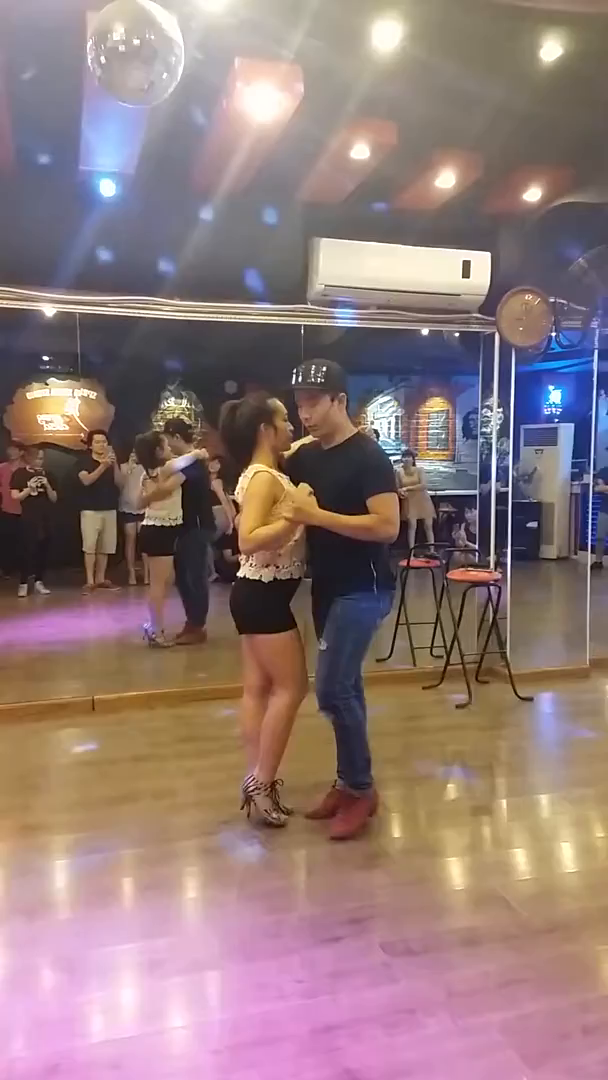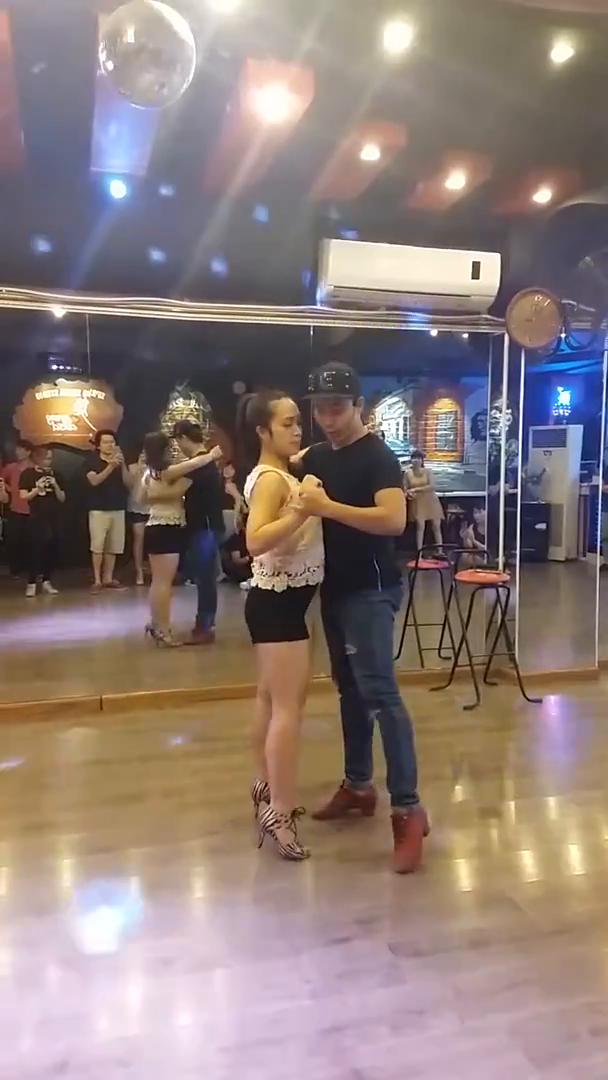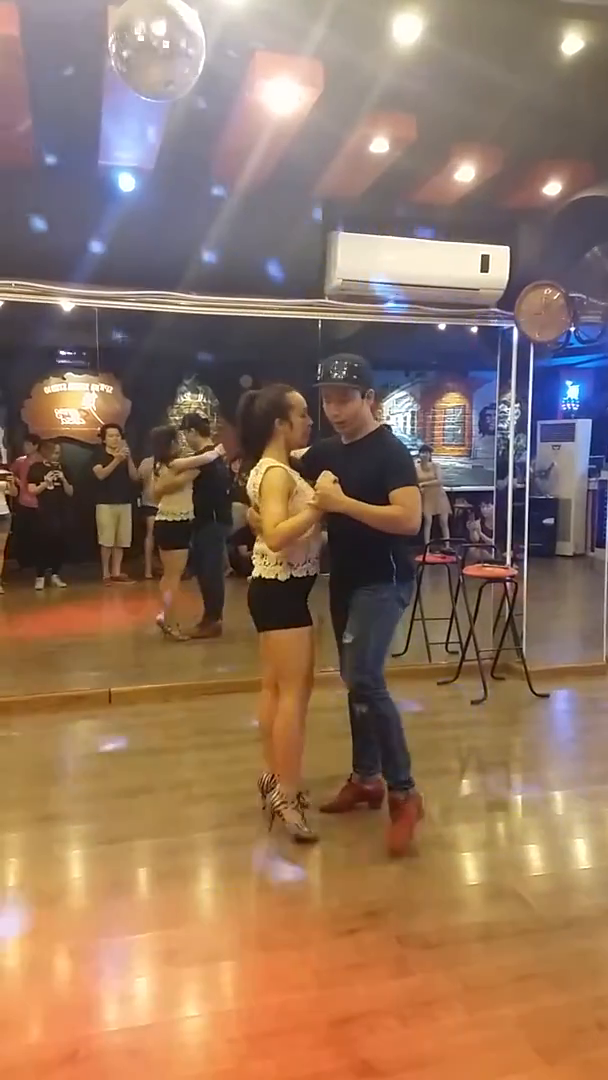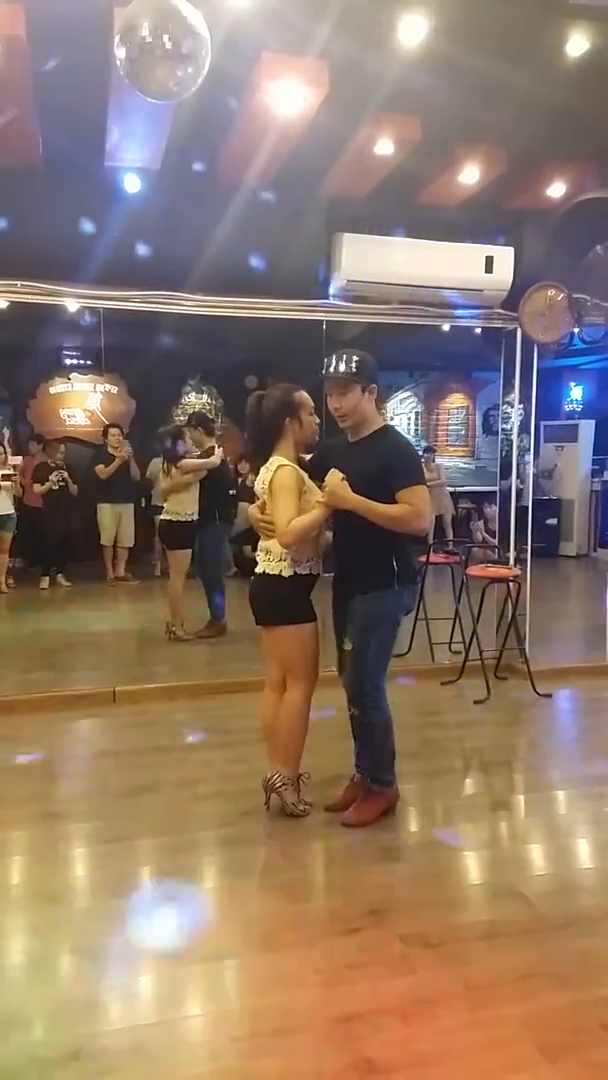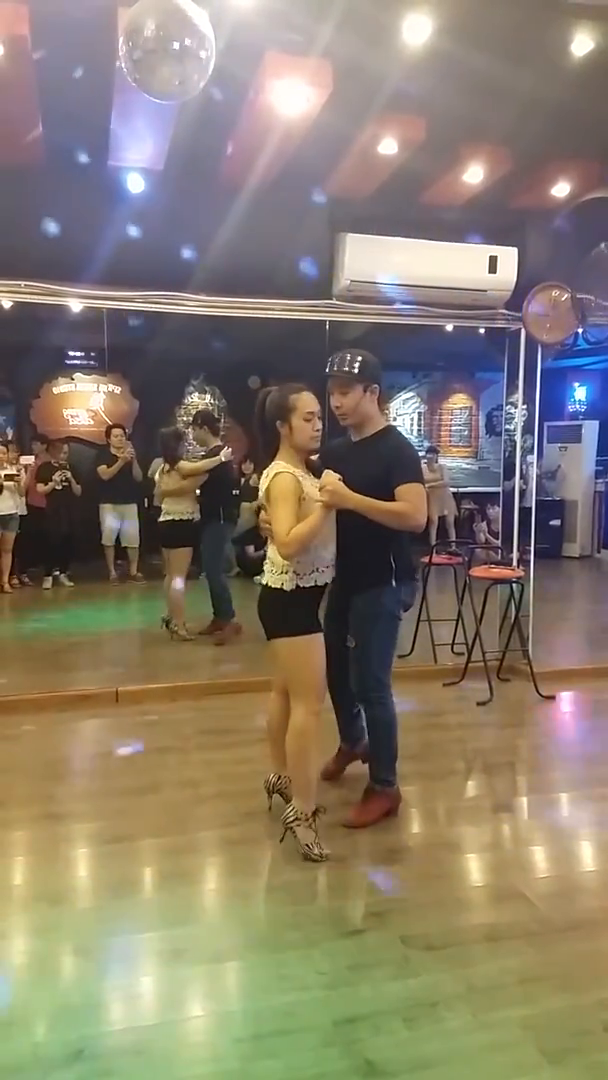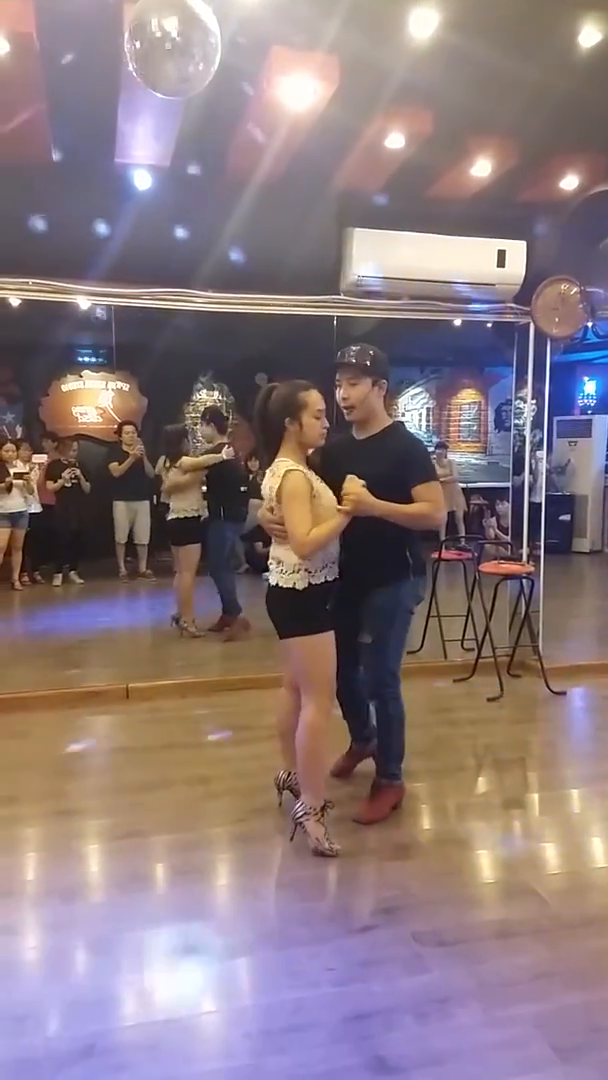
dt=0.4s
person 1, frame 1
left shoulder: (368, 458)
right shoulder: (304, 458)
left elbow: (387, 527)
left wrist: (318, 515)
left hip: (363, 589)
right hip: (326, 587)
left knee: (333, 688)
right knee: (341, 687)
left ankle: (362, 790)
right ankle: (347, 782)
person 1, frame 2
left shoulder: (377, 456)
right shoulder: (315, 457)
left elbow: (394, 520)
left wrist: (328, 506)
left hip: (370, 589)
right hip: (333, 587)
left knee: (379, 691)
right knee: (348, 686)
left ankle: (408, 809)
right ankle: (358, 784)
person 1, frame 3
left shoulder: (389, 451)
right shoulder: (326, 452)
left elbow: (411, 519)
left wrist: (344, 502)
left hip: (384, 581)
right hip: (343, 579)
left knee: (365, 681)
right knee: (355, 682)
left ankle: (403, 792)
right ankle: (365, 779)
person 1, frame 4
left shoulder: (396, 451)
right shoulder: (333, 451)
left elbow: (419, 520)
left wrist: (352, 500)
right wrist: (258, 509)
left hip: (384, 586)
right hip: (348, 581)
left knee: (364, 685)
right knee: (354, 682)
left ankle: (382, 787)
right ankle: (363, 774)
person 1, frame 5
left shoulder: (396, 450)
right shoulder: (335, 451)
left elbow: (416, 517)
left wrist: (352, 499)
left hip: (384, 583)
right hip: (345, 578)
left knee: (371, 682)
right knee: (334, 666)
left ankle: (384, 787)
right ankle: (352, 741)
person 1, frame 6
left shoulder: (405, 447)
right shoulder: (336, 450)
left elbow: (434, 514)
left wrist: (374, 506)
right wrist: (270, 515)
left hip: (393, 581)
right hip: (349, 577)
left knee: (380, 679)
right knee: (341, 666)
left ankle: (390, 780)
right ankle: (363, 740)
person 2, frame 1
left shoulder: (265, 473)
right shoulder: (263, 478)
right elbow: (248, 541)
right wrist: (294, 519)
left hip: (255, 592)
right hip: (264, 594)
left knee: (258, 688)
right knee: (290, 687)
left ankle: (257, 780)
right ankle: (261, 781)
person 2, frame 2
left shoulder: (282, 472)
right shoulder: (269, 478)
right elbow: (255, 541)
right wrist: (302, 510)
left hip: (277, 597)
right hip: (277, 599)
left knee: (269, 698)
right knee: (288, 706)
left ankle: (265, 787)
right ankle: (279, 813)
person 2, frame 3
left shoulder: (278, 468)
right shoulder: (274, 473)
right elbow: (275, 537)
right wrist: (318, 507)
left hip: (275, 586)
right hip: (281, 589)
left knee: (275, 686)
right knee: (295, 692)
left ankle: (273, 778)
right ankle: (286, 796)
person 2, frame 4
left shoulder: (278, 467)
right shoulder: (285, 472)
right elbow: (288, 534)
right wrist: (328, 504)
left hip: (272, 584)
right hip: (284, 586)
left knee: (277, 682)
right knee: (300, 683)
left ankle: (277, 772)
right ankle: (286, 777)
person 2, frame 5
left shoulder: (302, 470)
right shoulder: (283, 478)
right elbow: (287, 545)
right wrist: (327, 506)
left hip: (296, 595)
right hip: (290, 598)
left knee: (285, 691)
right knee: (308, 702)
left ankle: (279, 776)
right ankle: (301, 811)
person 2, frame 6
left shoulder: (285, 468)
right shoulder: (295, 476)
right elbow: (306, 545)
right wrist: (346, 513)
left hip: (288, 590)
right hip: (302, 594)
left knee: (296, 687)
right knee: (319, 699)
left ankle: (289, 772)
right ankle: (310, 808)
